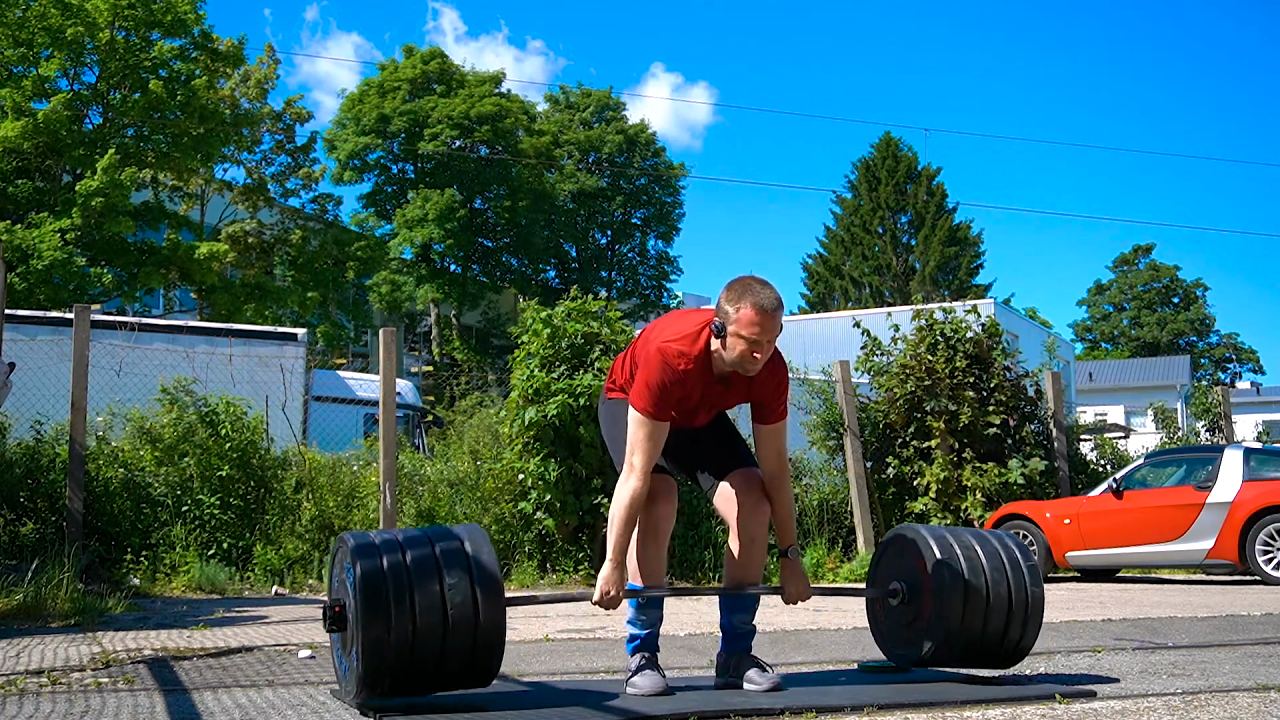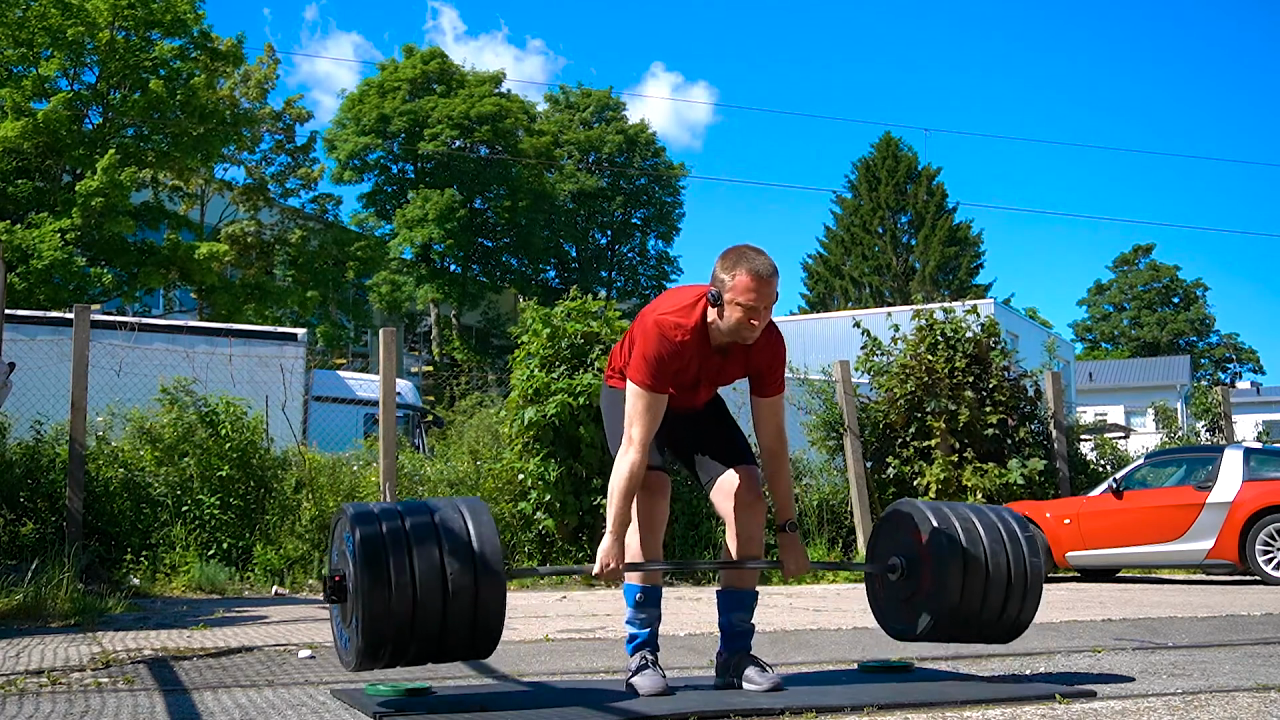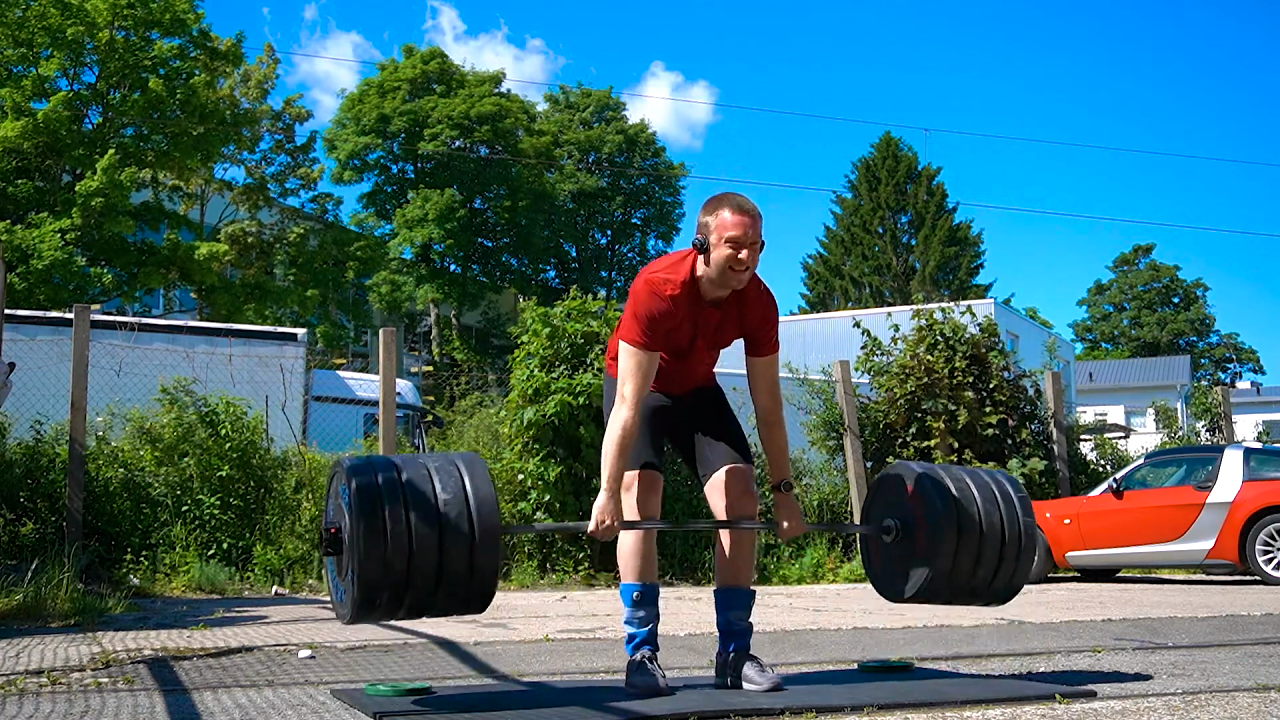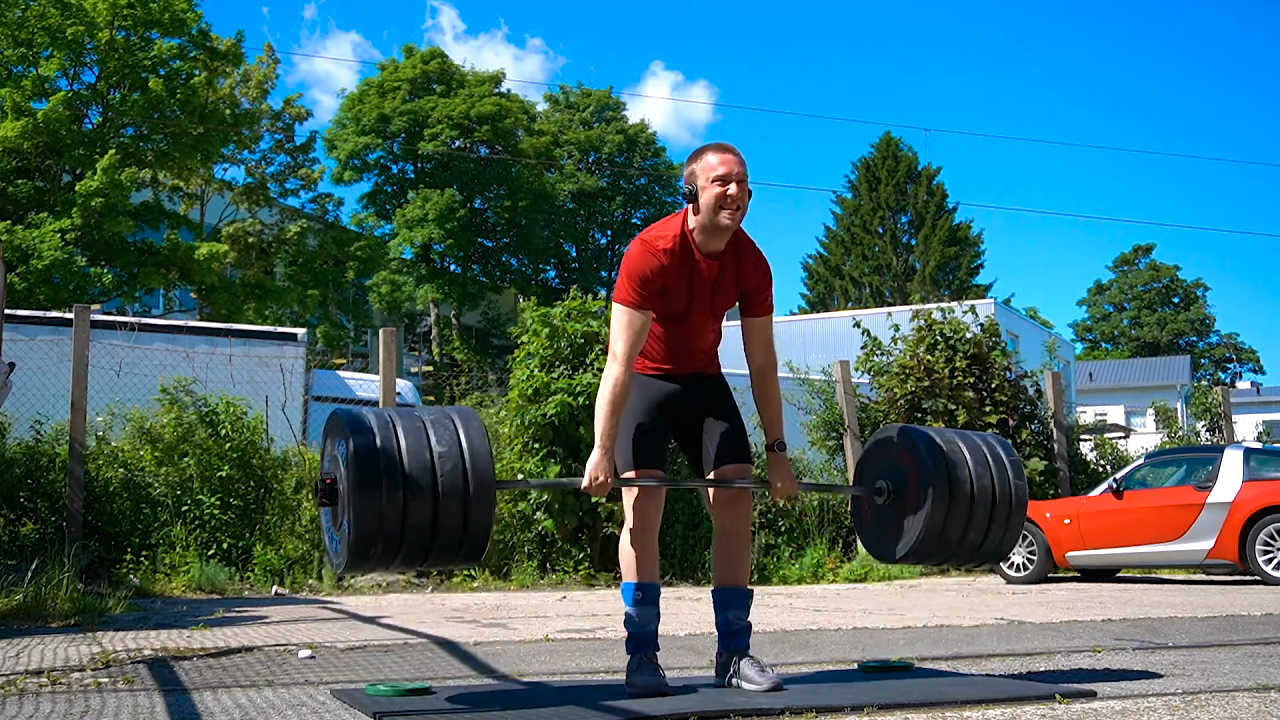
dt=0.3s
person 1, frame 1
left shoulder: (770, 370)
right shoulder: (668, 357)
left elbow: (775, 468)
right elbow: (637, 473)
left wrist: (789, 556)
right wrist: (612, 564)
left hip: (701, 415)
right hip: (629, 402)
left knee: (753, 508)
right knee: (658, 503)
left ankle: (735, 654)
right ankle: (642, 655)
person 1, frame 2
left shoulder: (768, 343)
right shoulder: (665, 330)
left elbow: (773, 443)
right elbow: (636, 446)
left wrist: (789, 531)
right wrist: (614, 536)
left hip: (698, 402)
right hip: (631, 391)
left knee: (748, 503)
right knee: (652, 499)
left ankle: (735, 653)
right ankle: (642, 654)
person 1, frame 3
left shoulder: (758, 301)
right shoulder: (657, 289)
left elbow: (767, 402)
right elbow: (629, 402)
left wrist: (784, 489)
right wrist: (608, 494)
left hip: (698, 390)
right hip: (638, 387)
left knee: (741, 502)
right knee: (641, 502)
left ankle: (734, 654)
right ankle: (641, 654)
person 1, frame 4
left shoulder: (751, 261)
right shoulder: (652, 250)
left elbow: (762, 364)
right elbow: (621, 359)
left wrist: (777, 451)
right wrist: (602, 449)
left hip: (704, 378)
right hip: (644, 377)
left knee: (735, 501)
right knee: (643, 502)
left ankle: (733, 653)
right ankle: (641, 653)
